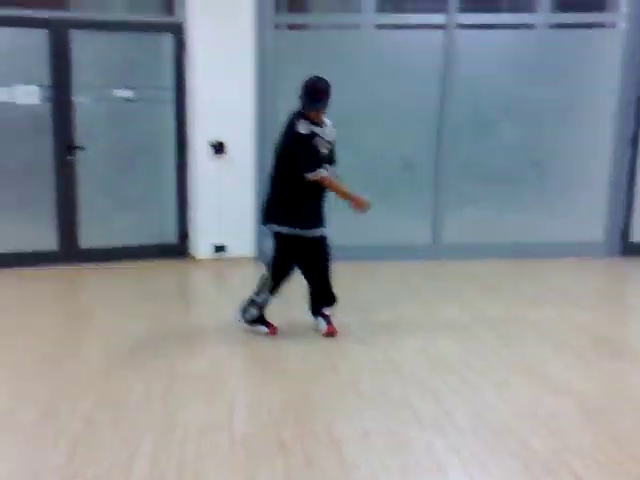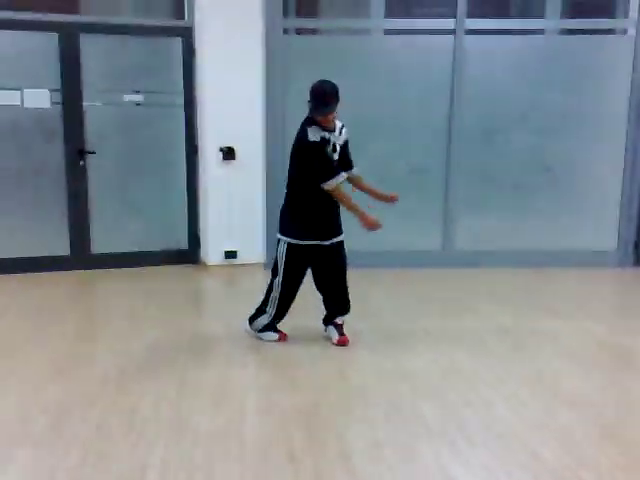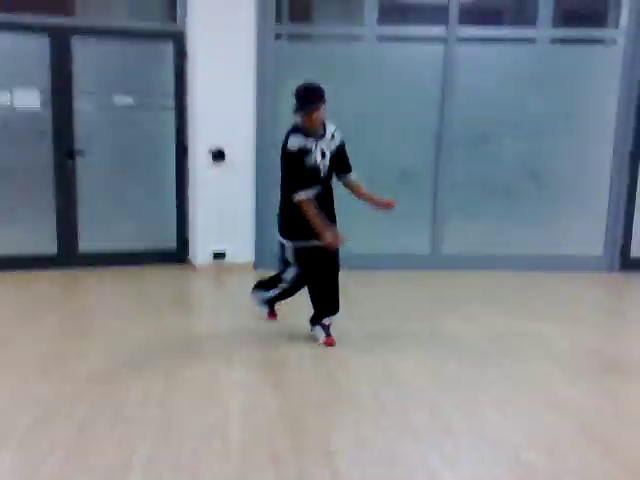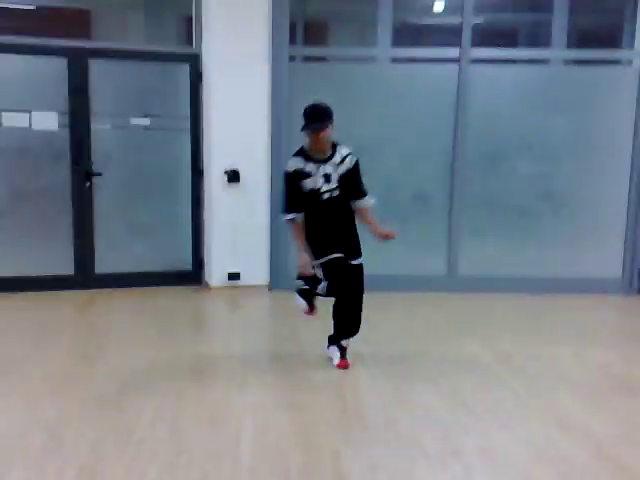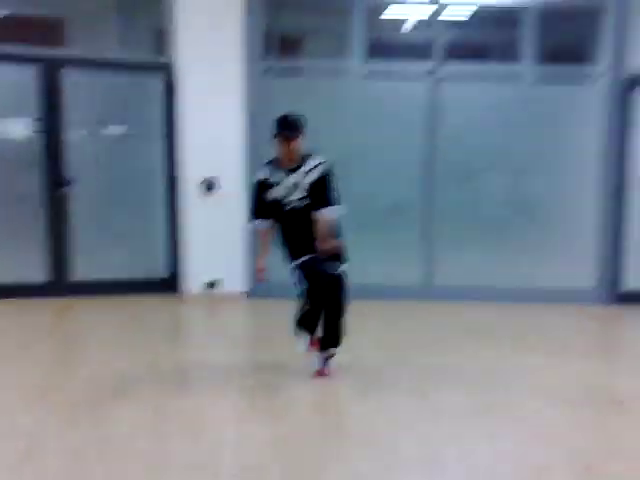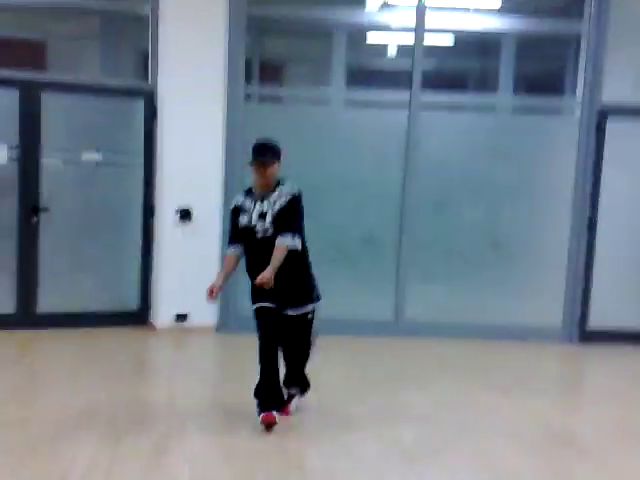
dt=0.1s
person 1, frame 1
left shoulder: (326, 128)
right shoulder: (299, 129)
right elbow: (318, 173)
left wrist: (345, 195)
right wrist: (352, 198)
left hip: (310, 211)
right hip: (285, 211)
left knee: (319, 265)
right knee: (281, 265)
left ankle: (322, 312)
right ankle: (253, 314)
person 1, frame 2
left shoulder: (339, 131)
right shoulder: (311, 136)
left elbow: (346, 172)
right elbow: (329, 183)
left wrist: (377, 194)
right wrist: (362, 214)
left hip: (326, 215)
right hip: (299, 221)
left knee: (335, 272)
right knee: (288, 276)
left ankle: (334, 321)
right ankle: (262, 322)
person 1, frame 3
left shoulder: (332, 134)
right shoulder: (294, 143)
left elbow: (345, 175)
right elbow: (301, 194)
left wrist: (373, 200)
right wrist: (323, 230)
left hip: (325, 219)
right hip: (298, 223)
left knee: (329, 274)
right knee: (298, 274)
left ankle: (322, 322)
right ankle: (265, 293)
person 1, frame 4
left shoulder: (347, 158)
right shoulder: (296, 166)
left elbow: (359, 199)
right elbow: (295, 215)
left wrist: (376, 228)
right wrist: (303, 253)
left hip: (347, 238)
right hip: (321, 241)
left knee: (353, 293)
right knee: (340, 284)
left ankle: (339, 344)
right ankle: (309, 286)
person 1, frame 5
left shoulder: (318, 167)
right shoulder: (266, 176)
left elbow: (325, 209)
right elbow: (264, 221)
left wrist: (327, 237)
right wrist: (261, 257)
left hip: (325, 248)
right hip: (301, 250)
left knee: (334, 302)
right knee: (318, 286)
left ankle: (326, 350)
right ankle: (307, 326)
person 1, frame 6
left shoulder: (290, 196)
right shoulder: (241, 204)
left elbow: (287, 240)
right elbow: (236, 247)
left wrist: (271, 271)
right wrist: (220, 281)
left hip: (295, 286)
right hip: (264, 292)
left knee: (298, 346)
right knee: (269, 345)
left ankle: (294, 388)
right ankle: (269, 405)
